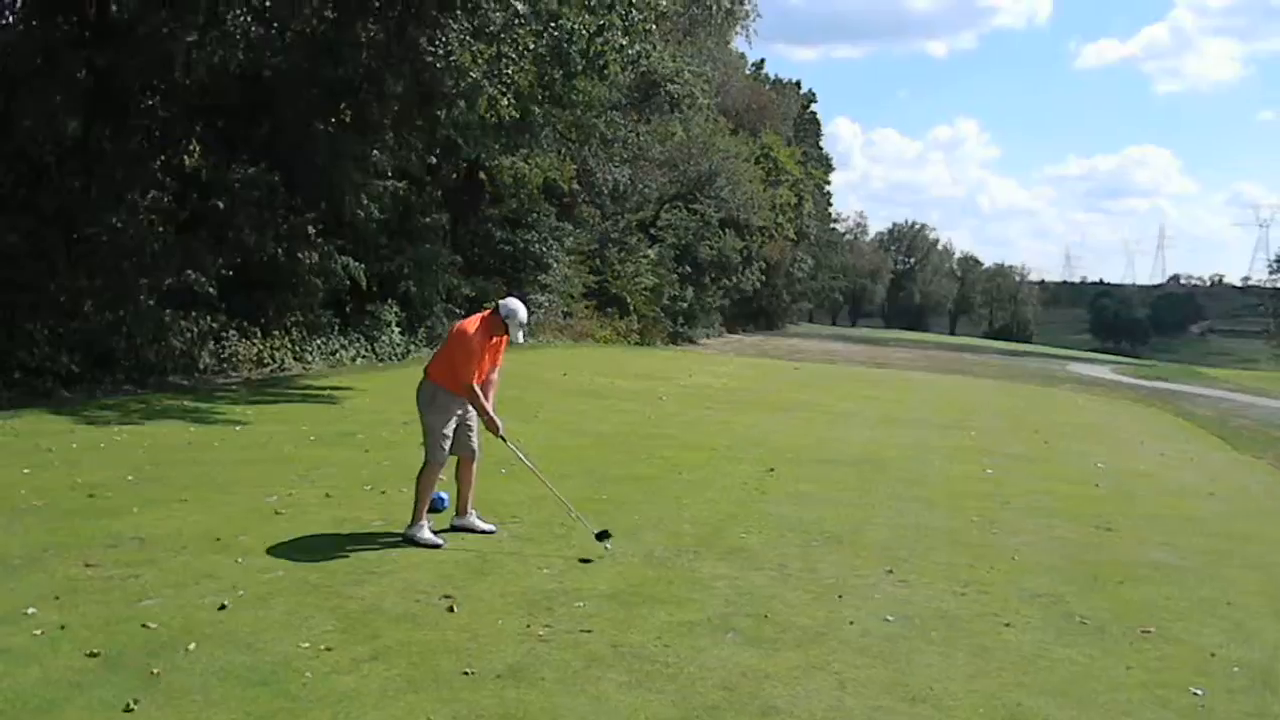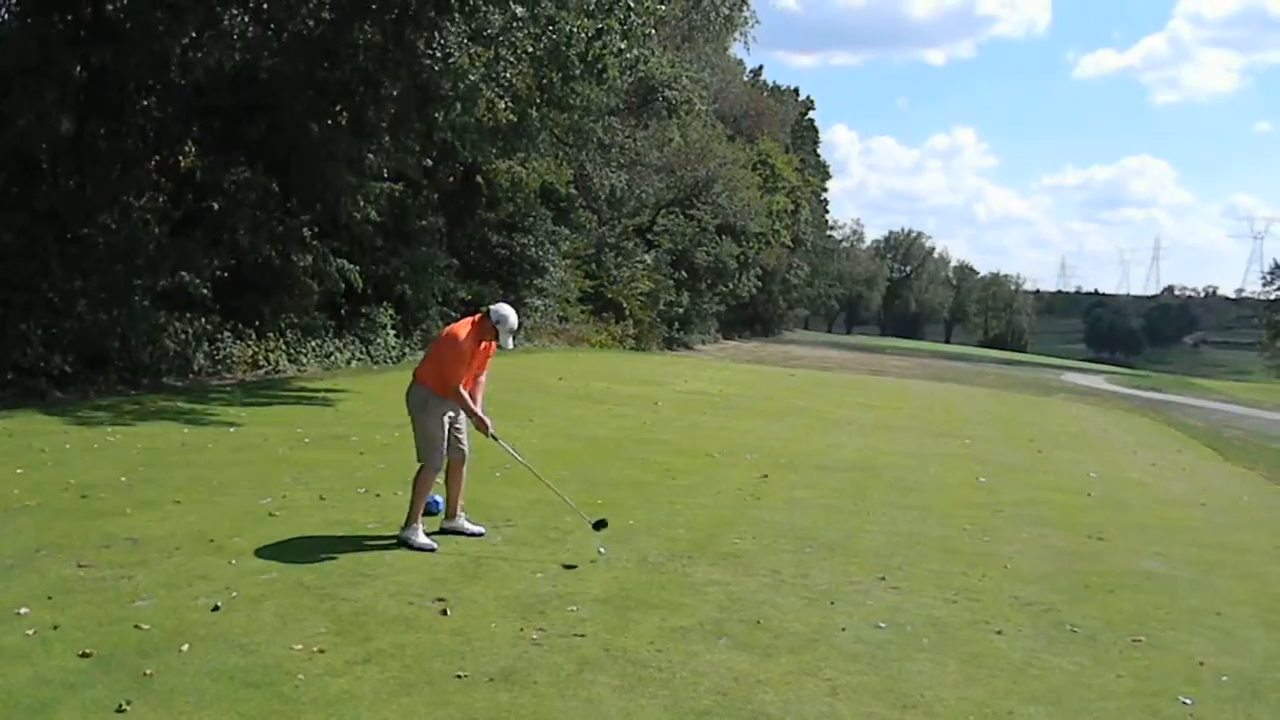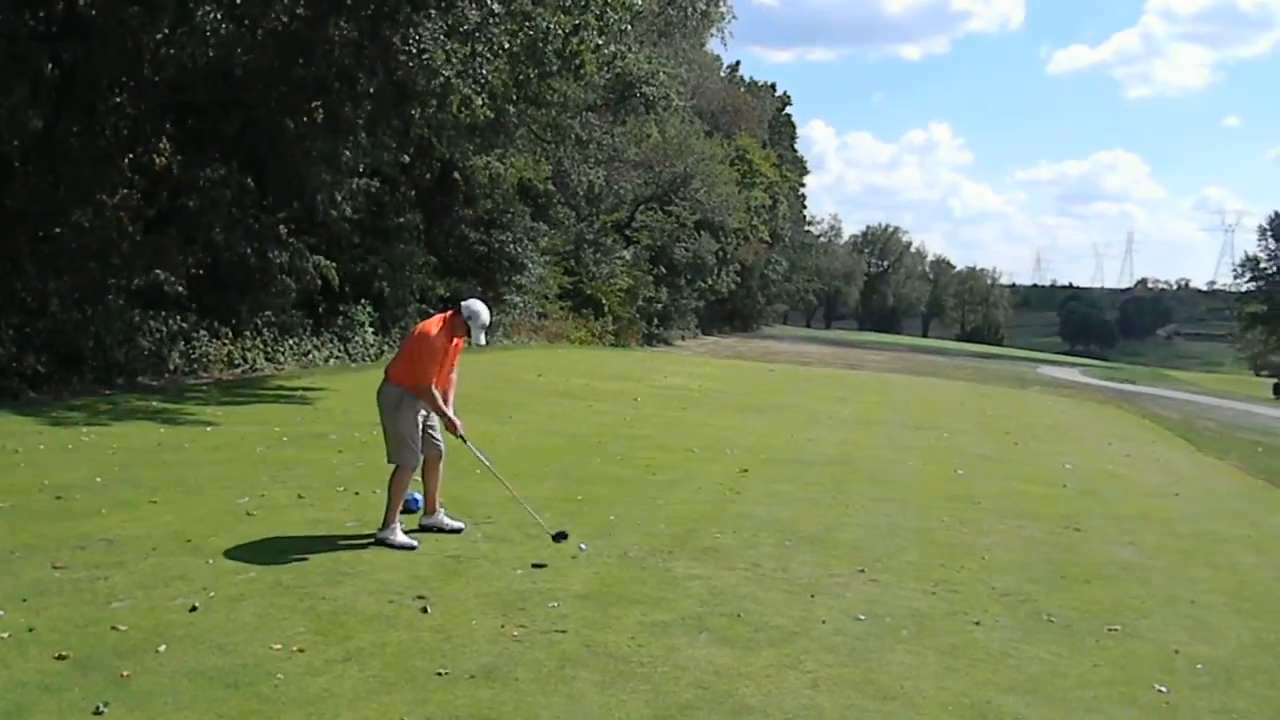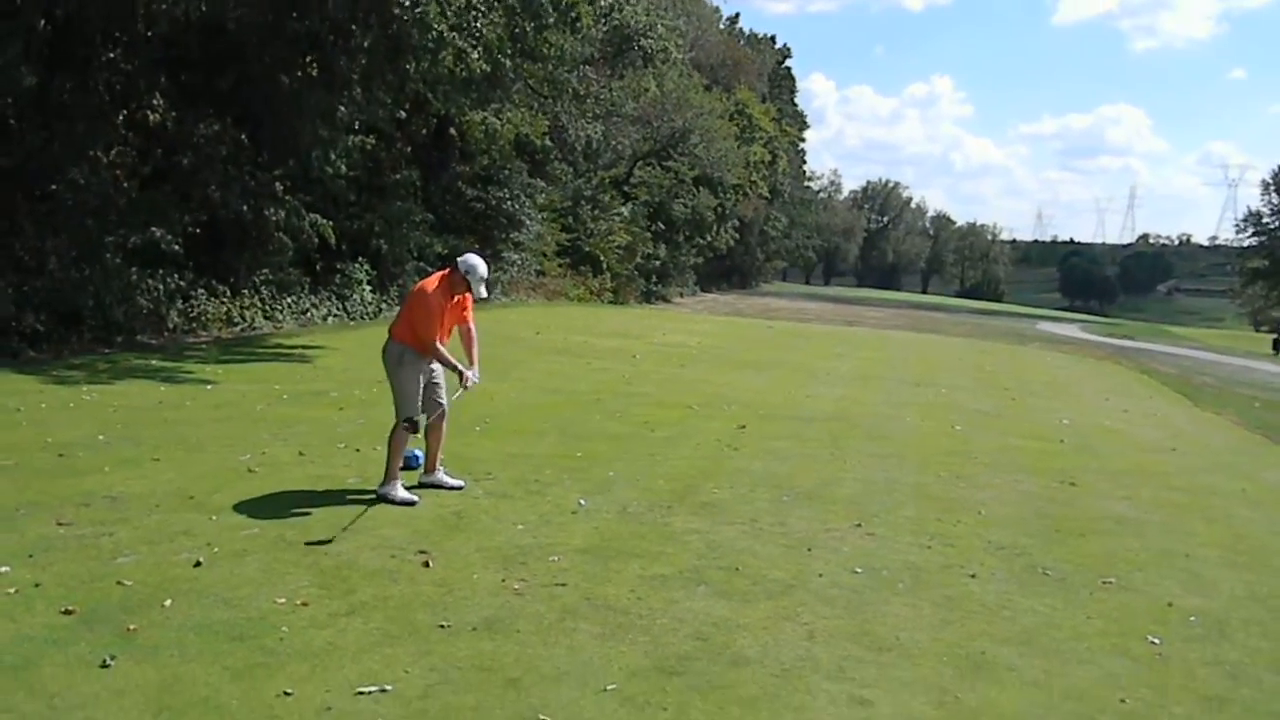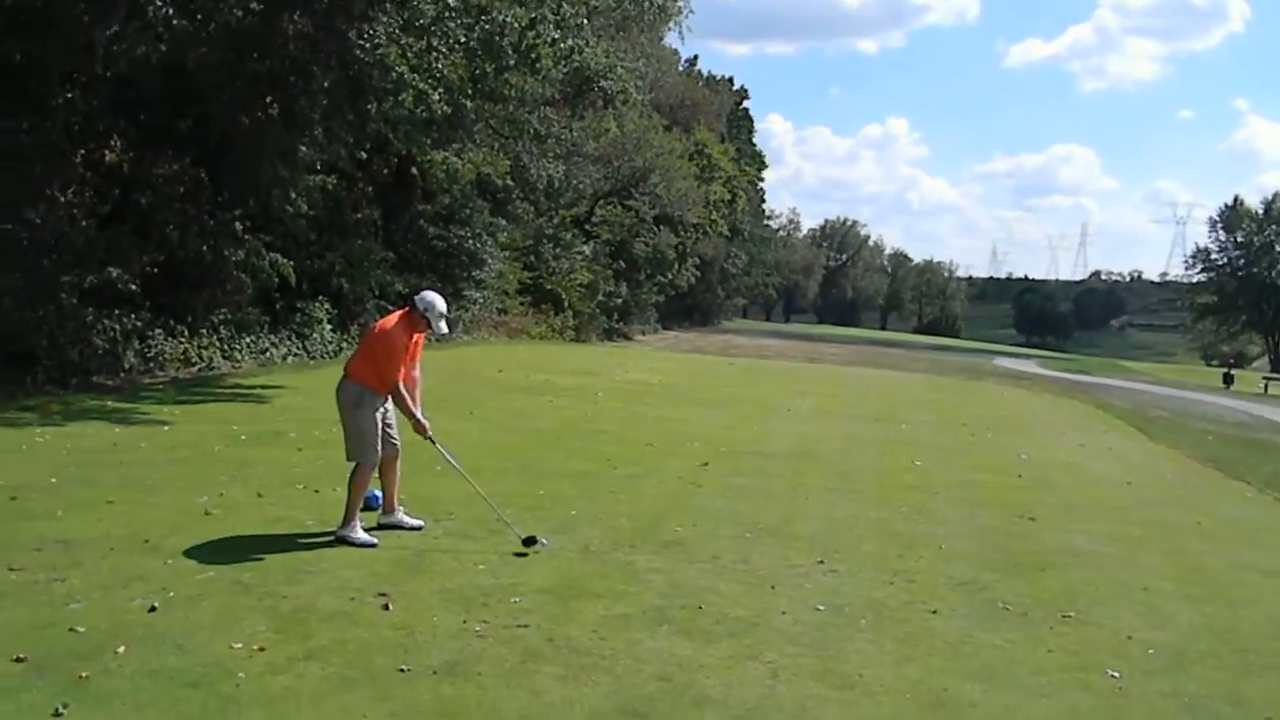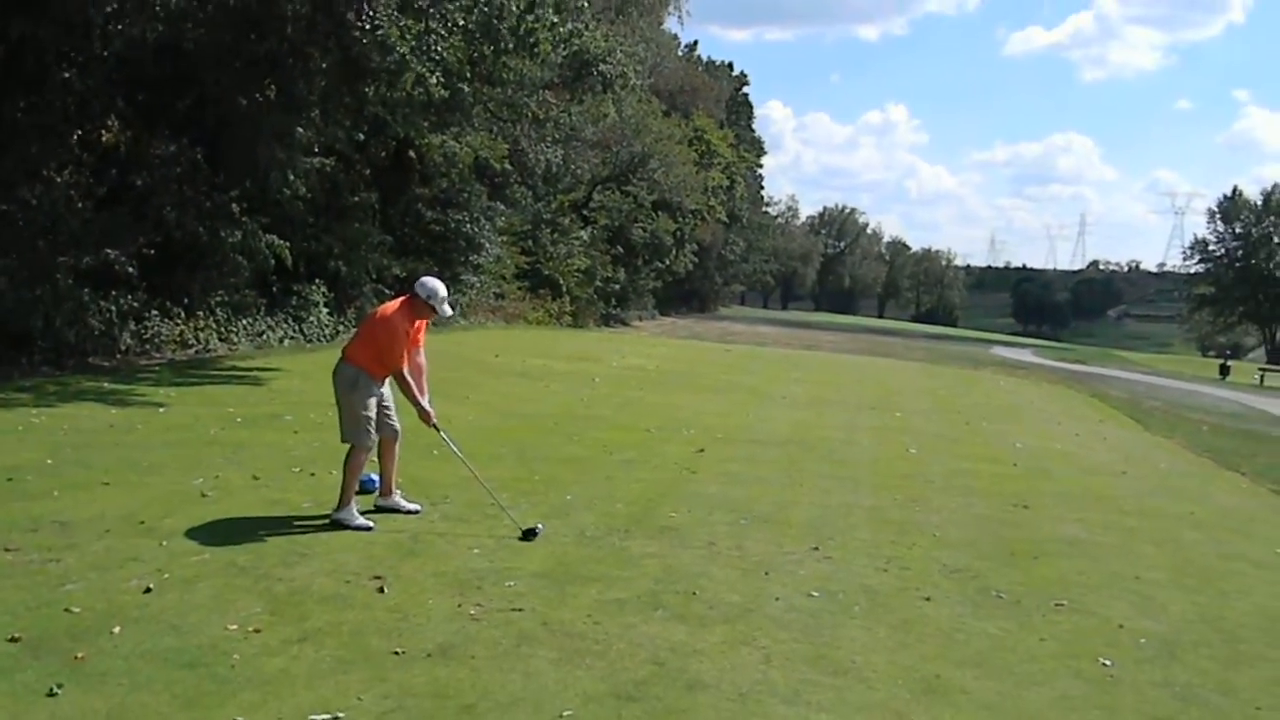
dt=0.5s
person 1, frame 1
left shoulder: (500, 334)
right shoulder: (469, 334)
left elbow: (491, 372)
right elbow: (469, 385)
left wrist: (489, 409)
right wrist: (488, 416)
left hip: (464, 397)
right hip: (438, 394)
left knee: (469, 455)
right knee: (437, 458)
left ankle: (464, 516)
right ankle: (417, 525)
person 1, frame 2
left shoulder: (487, 339)
right shoulder: (459, 338)
left elbow: (480, 374)
right elbow: (455, 387)
left wrist: (478, 409)
right wrist: (477, 416)
left hip: (451, 399)
right hip: (429, 397)
left knee: (459, 458)
right knee: (433, 462)
left ankle: (453, 518)
right ankle: (412, 528)
person 1, frame 3
left shoulder: (456, 333)
right shoulder: (431, 337)
left elbow: (450, 371)
right elbow: (426, 388)
left wrist: (449, 408)
right wrist: (447, 417)
left hip: (421, 397)
right hip: (400, 396)
left knee: (435, 453)
right knee: (409, 461)
left ankle: (432, 514)
right ankle: (389, 528)
person 1, frame 4
left shoulder: (462, 292)
right shoulder: (429, 294)
left elbow: (467, 329)
right elbow: (432, 344)
left wrist: (473, 367)
right wrist: (459, 370)
left hip: (429, 356)
right hip: (405, 353)
left knee: (439, 412)
right knee: (408, 417)
left ankle: (432, 472)
right ankle: (390, 483)
person 1, frame 5
left shoulder: (416, 330)
right shoulder: (392, 333)
left elbow: (412, 371)
right elbow: (396, 386)
left wrist: (418, 411)
right wrist: (415, 419)
left hip: (379, 394)
right hip: (359, 393)
left knee: (392, 452)
right knee: (369, 459)
left ankle: (390, 513)
right ankle: (349, 526)
person 1, frame 6
left shoulder: (418, 317)
right shoulder: (393, 320)
left elbow: (417, 356)
right elbow: (400, 372)
left wrist: (424, 398)
right wrist: (420, 406)
left hip: (376, 377)
right hip: (355, 377)
left knee: (391, 434)
right knee: (364, 442)
left ankle: (388, 495)
right ankle: (344, 509)
